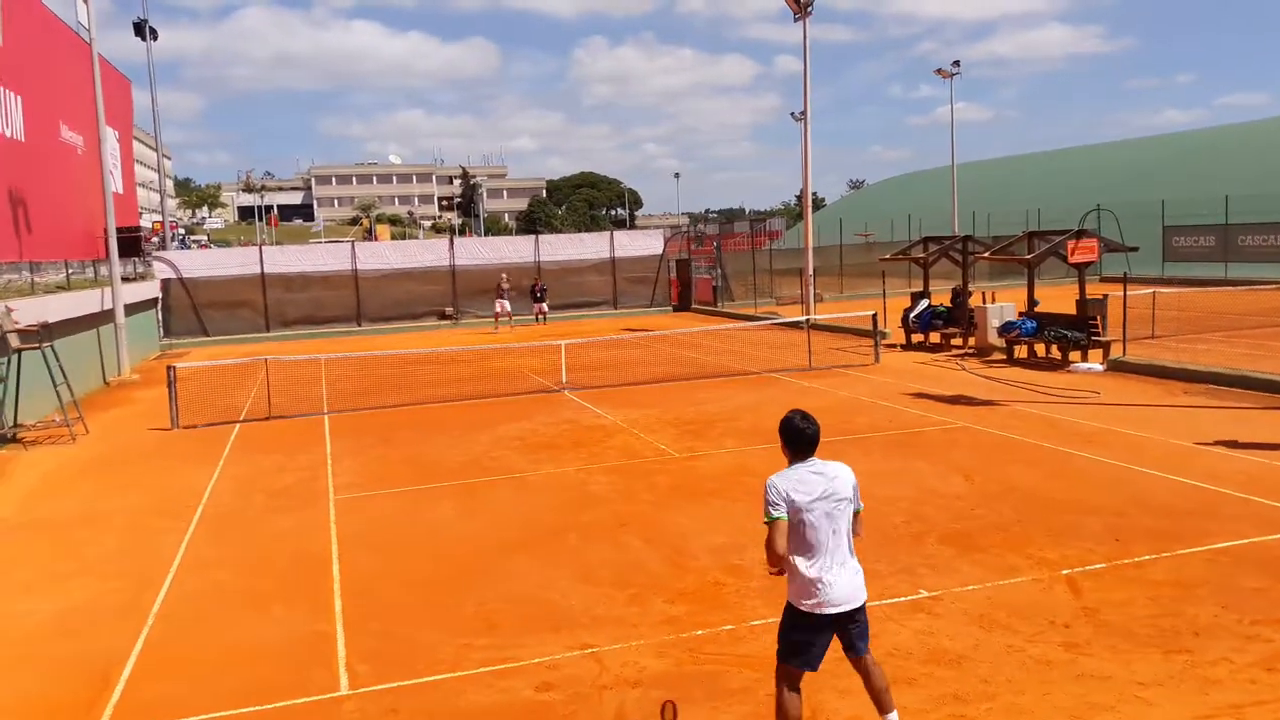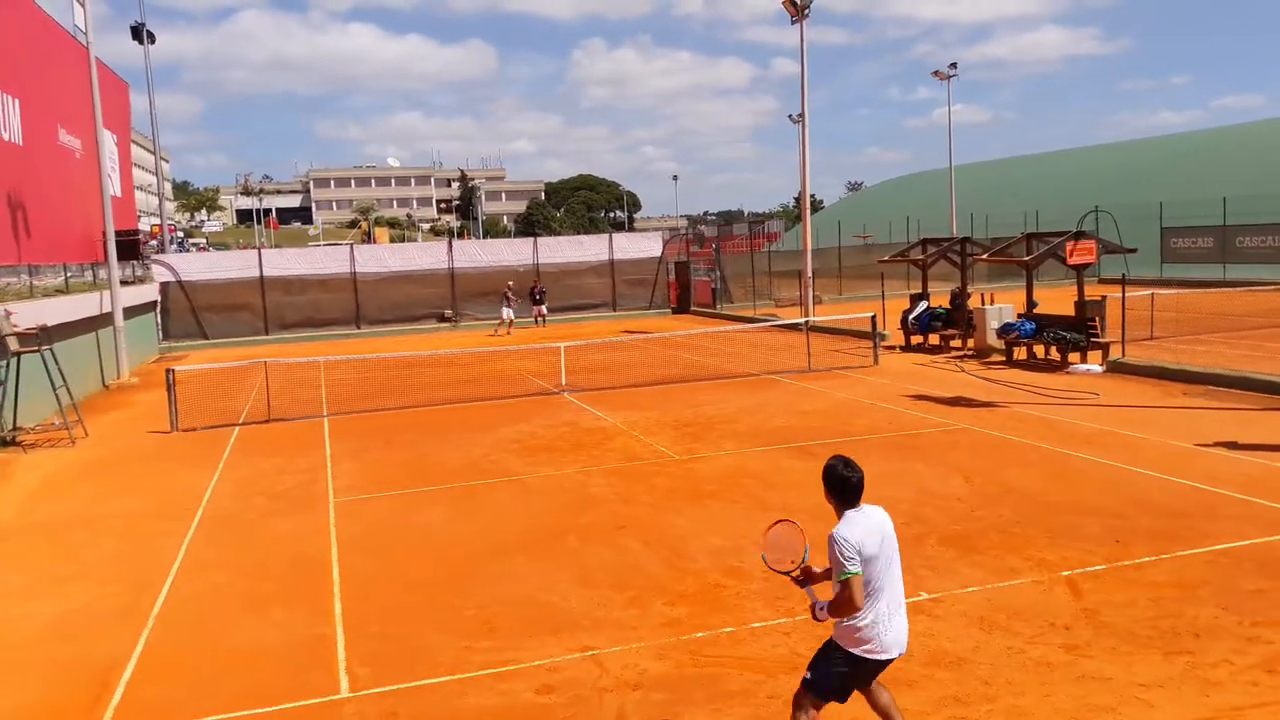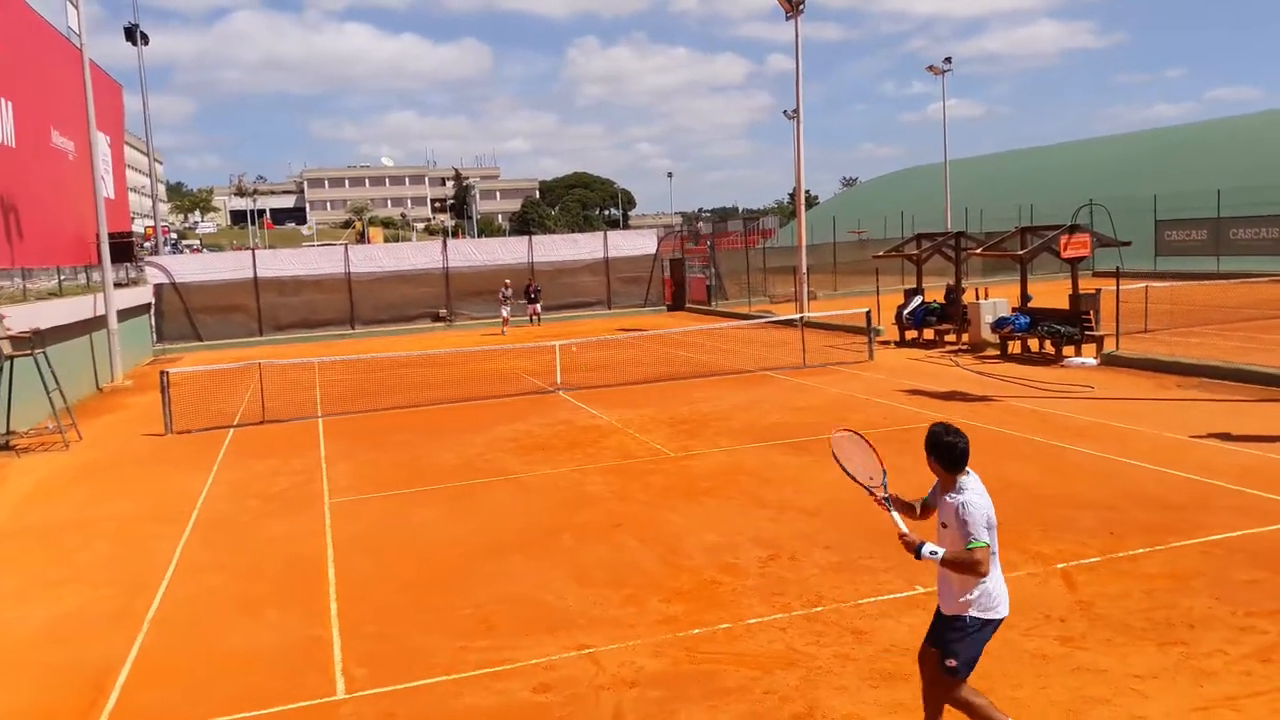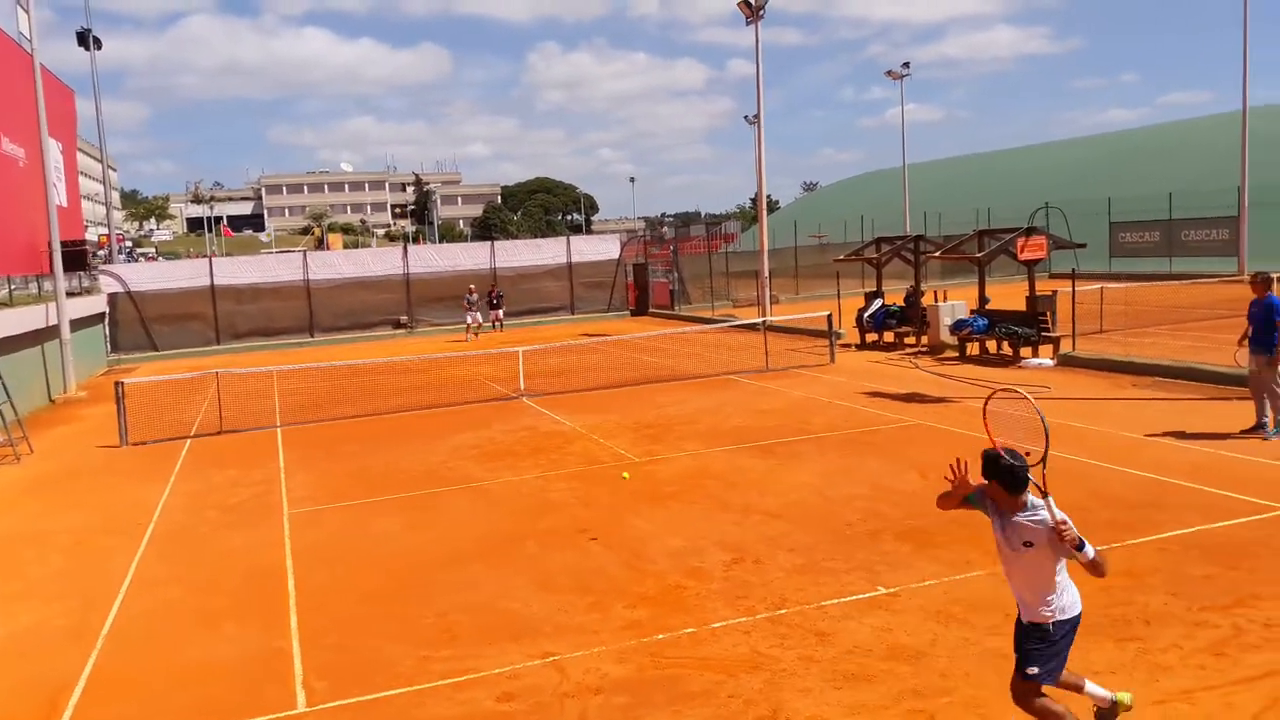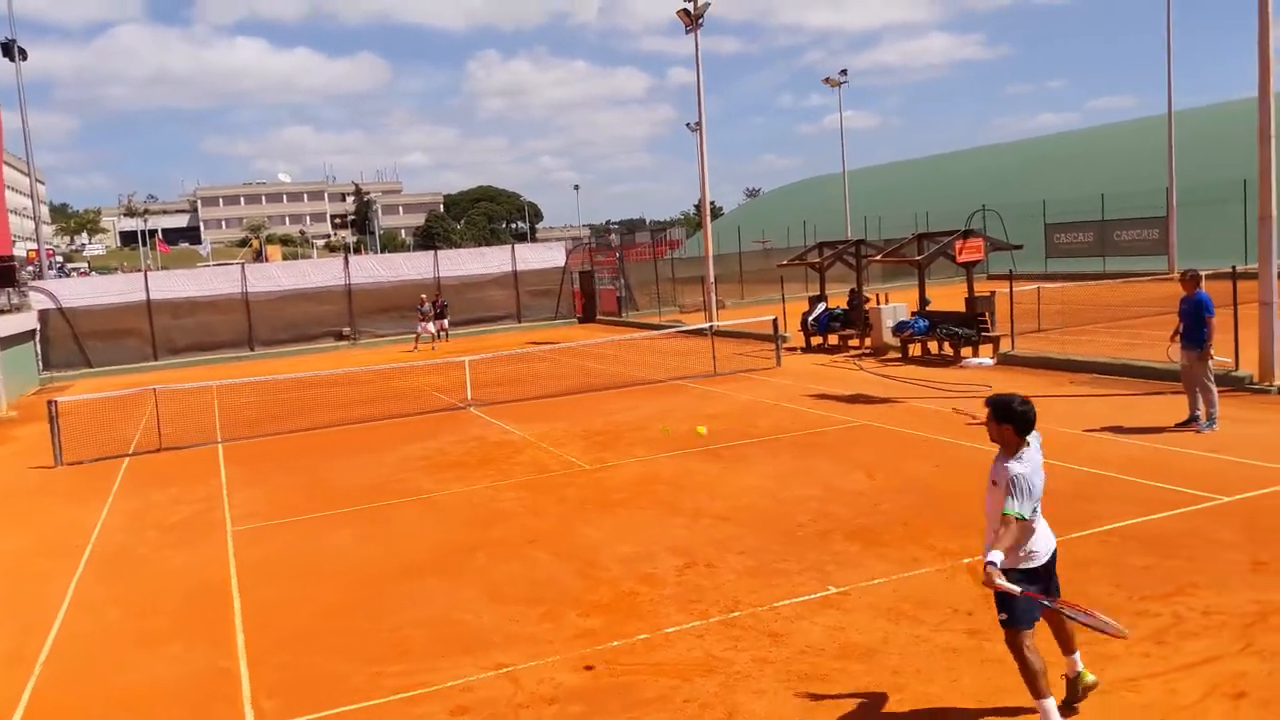
dt=0.3s
person 1, frame 1
left shoulder: (779, 485)
right shoulder: (845, 474)
left elbow: (777, 550)
left wrist: (776, 566)
left hip: (810, 598)
right hip: (851, 590)
left knee: (788, 677)
right knee: (863, 660)
person 1, frame 2
left shoulder: (843, 535)
right shoulder: (878, 515)
left elbow: (853, 601)
left wrist: (822, 609)
right wrist: (824, 575)
left hip: (863, 640)
right hip: (892, 635)
right knee: (865, 683)
person 1, frame 3
left shoulder: (968, 502)
right shoulder: (949, 484)
left elbow: (980, 565)
right elbow: (922, 510)
left wrist: (923, 549)
right wrist: (894, 501)
left hip: (975, 609)
right hip: (959, 601)
left knee: (951, 688)
right knee: (929, 661)
person 1, frame 4
left shoulder: (1048, 521)
right shoulder: (990, 500)
left elbow: (1096, 566)
right elbow: (949, 502)
left wrist: (1075, 544)
right wrist: (959, 490)
left hip: (1054, 616)
right hip: (1031, 611)
left knee: (1025, 693)
right knee: (1044, 670)
person 1, frame 5
left shoulder: (1017, 474)
right shoulder: (1030, 441)
left elbow: (1009, 528)
left wrist: (992, 561)
left hip: (1019, 563)
right hip: (1041, 551)
left knee: (1020, 641)
right knee: (1052, 614)
right ankle: (1078, 676)
